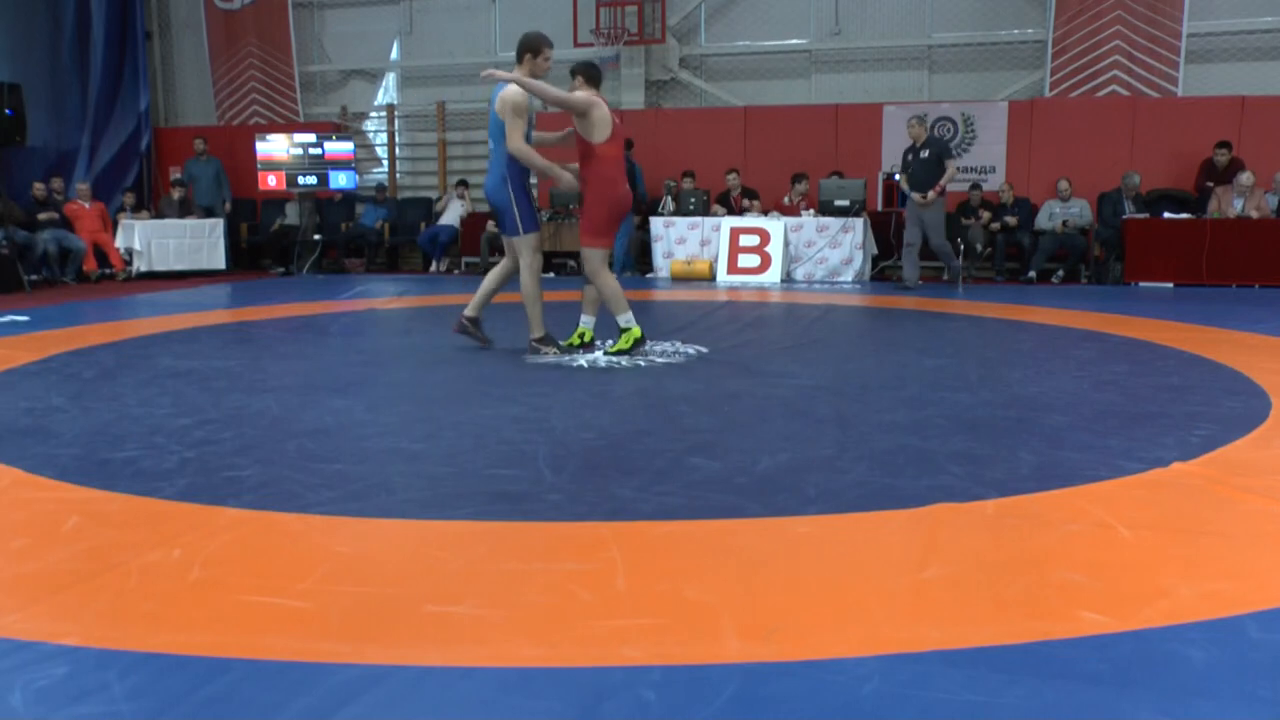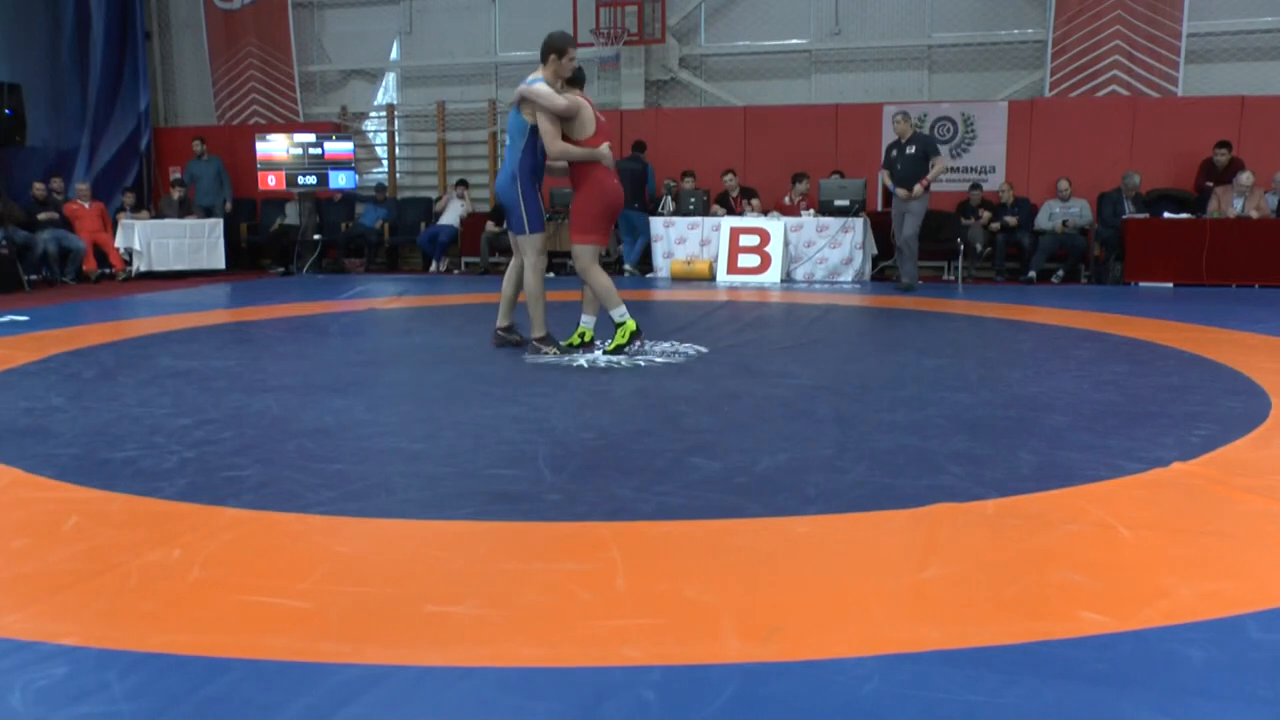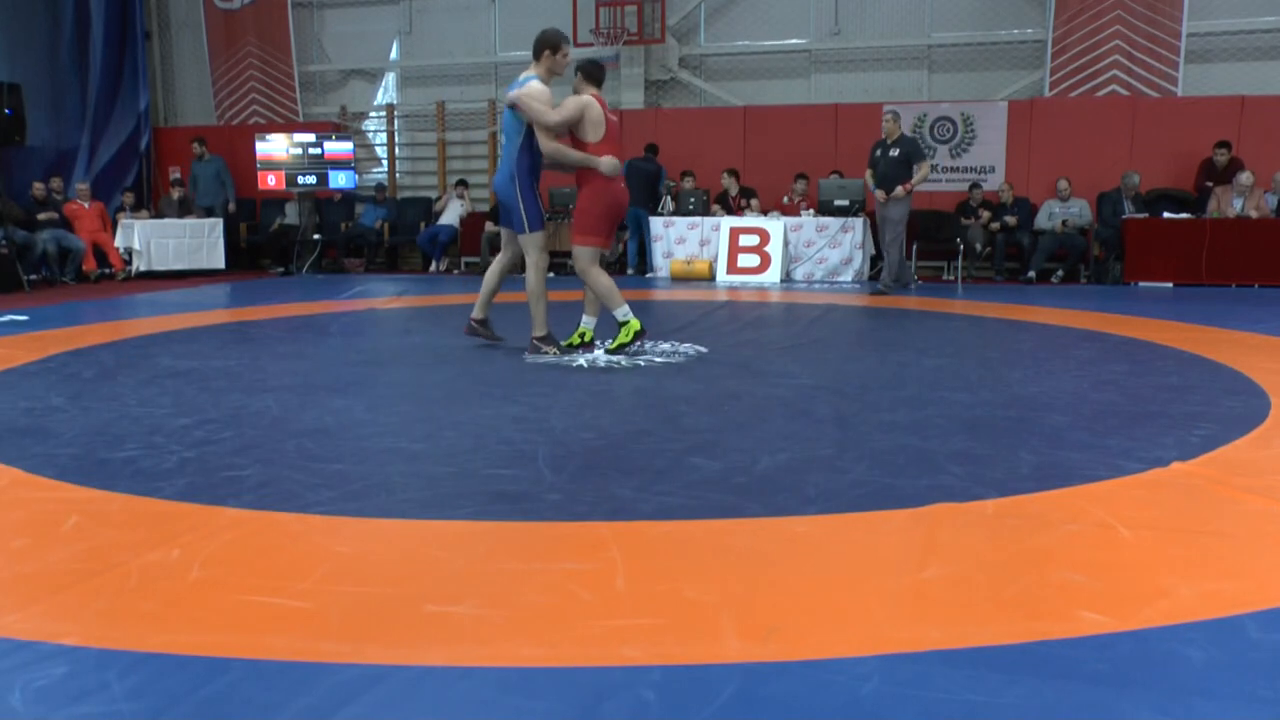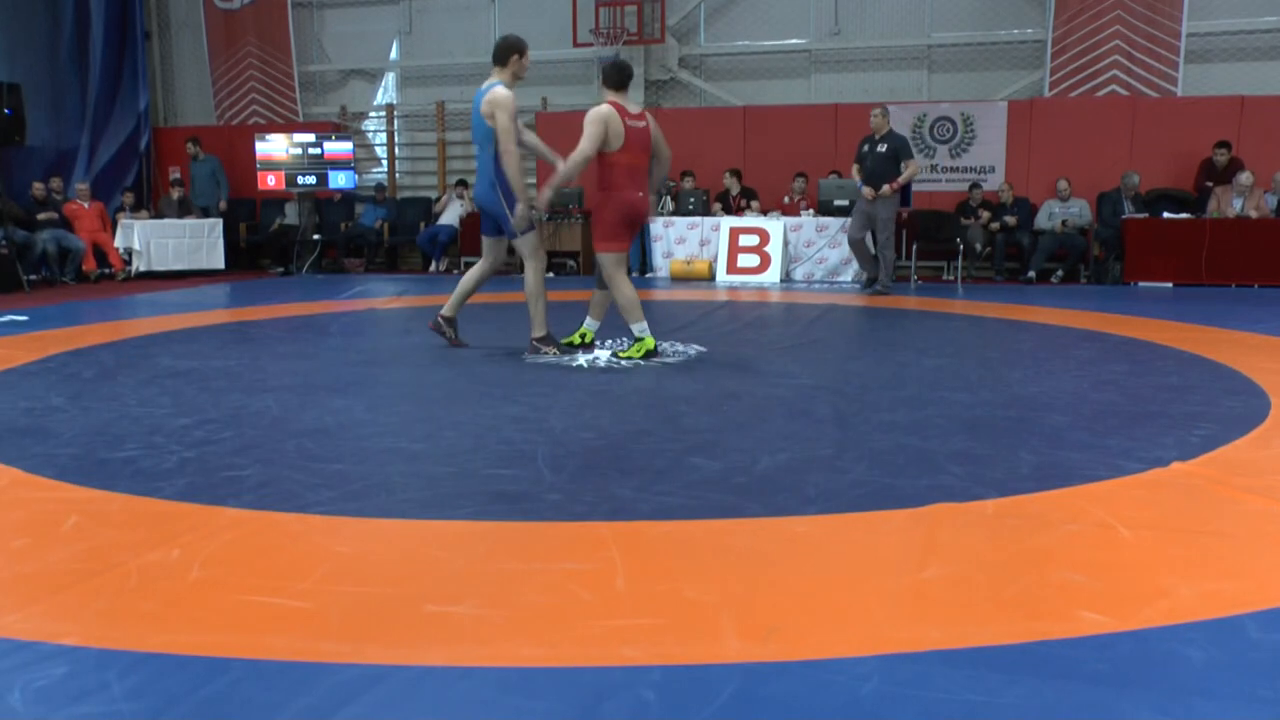
dt=0.3s
person 1, frame 1
left shoulder: (507, 90)
right shoulder: (516, 94)
right elbow: (516, 146)
left wrist: (562, 136)
right wrist: (556, 173)
left hip: (503, 185)
right hip: (511, 186)
left knee: (513, 261)
right knee: (531, 260)
left ankle: (470, 316)
right ankle: (538, 338)
person 1, frame 2
left shoulder: (530, 87)
right shoulder: (541, 91)
right wrist: (599, 154)
left hip: (513, 181)
right hip: (521, 184)
left knee: (522, 257)
right knee: (536, 260)
left ankle: (503, 326)
right ankle: (539, 338)
person 1, frame 3
left shoulder: (522, 84)
right shoulder: (537, 90)
left elbow: (545, 132)
right elbow: (549, 147)
right wrist: (596, 162)
left hip: (508, 179)
right hip: (520, 182)
left knee: (509, 253)
right knee: (537, 259)
left ankle: (478, 318)
right ankle: (540, 337)
person 1, frame 4
left shoulder: (490, 93)
right shoulder: (502, 96)
left elbow: (522, 134)
right elbow: (509, 152)
left wrist: (556, 160)
right wrist: (522, 201)
left hip: (492, 190)
right hip: (499, 191)
left knee: (490, 262)
right knee: (535, 259)
left ankle: (444, 317)
right ankle: (539, 337)
person 2, frame 1
left shoulder: (587, 102)
right shoulder: (600, 111)
left elbow: (554, 95)
left wrist: (512, 77)
left hip: (603, 196)
right hip: (613, 194)
left knee: (596, 268)
right knee: (592, 266)
left ankle: (631, 331)
right ankle: (584, 333)
person 2, frame 2
left shoulder: (571, 102)
right shoulder: (587, 109)
left hip: (593, 193)
right hip: (605, 190)
left knee: (585, 264)
right knee: (588, 263)
left ankle: (627, 325)
right ankle: (585, 332)
person 2, frame 3
left shoulder: (582, 103)
right shoulder: (607, 112)
left elbow: (550, 121)
left wrist: (519, 98)
left hip: (597, 194)
right hip: (613, 193)
left knee: (586, 266)
right knee: (590, 264)
left ankle: (630, 324)
right ankle: (584, 334)
person 2, frame 4
left shoulder: (600, 113)
right shoulder: (645, 116)
left elbow: (582, 156)
right elbow: (663, 157)
left wrist: (549, 187)
right wrist: (650, 193)
left hip: (613, 202)
right hip: (639, 202)
left knee: (614, 273)
right knee: (606, 268)
left ankle: (644, 341)
right ankle: (587, 333)
person 3, frame 1
left shoulder: (939, 145)
right shoulder: (908, 152)
left elbow: (952, 169)
right elbow: (903, 179)
left wrist: (937, 189)
right wrist: (911, 193)
left hip: (933, 202)
right hip: (914, 202)
left knee: (937, 242)
right knee: (910, 242)
left ankle: (954, 266)
right ankle: (910, 280)
person 3, frame 2
left shoulder: (924, 141)
right shoulder: (892, 147)
left elbow: (940, 165)
right elbow: (884, 174)
left wrist: (923, 183)
right wrist: (894, 188)
left hip: (918, 197)
right hip: (899, 198)
left knee: (909, 235)
right knee: (900, 241)
left ankle: (907, 277)
right ankle: (911, 279)
person 3, frame 3
left shoulder: (909, 144)
right shoulder: (878, 146)
left elbow: (925, 170)
right elbow: (869, 173)
left wrist: (907, 187)
right wrist: (875, 190)
left hip: (899, 200)
right hip: (881, 200)
left knee: (891, 244)
right knee: (887, 244)
left ankle: (885, 284)
right ankle: (904, 277)
person 3, frame 4
left shoulder: (898, 140)
right shoulder: (866, 141)
left elbow: (913, 169)
right elbow: (855, 168)
left wrist: (893, 186)
right wrist: (861, 186)
left hip: (886, 199)
right hip: (865, 198)
left knee: (884, 243)
right knee: (854, 237)
left ankle: (884, 284)
right ankle: (873, 271)
